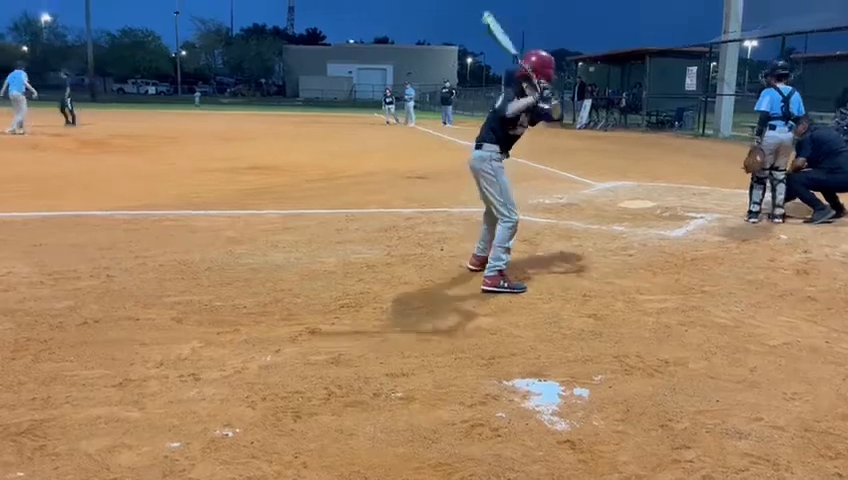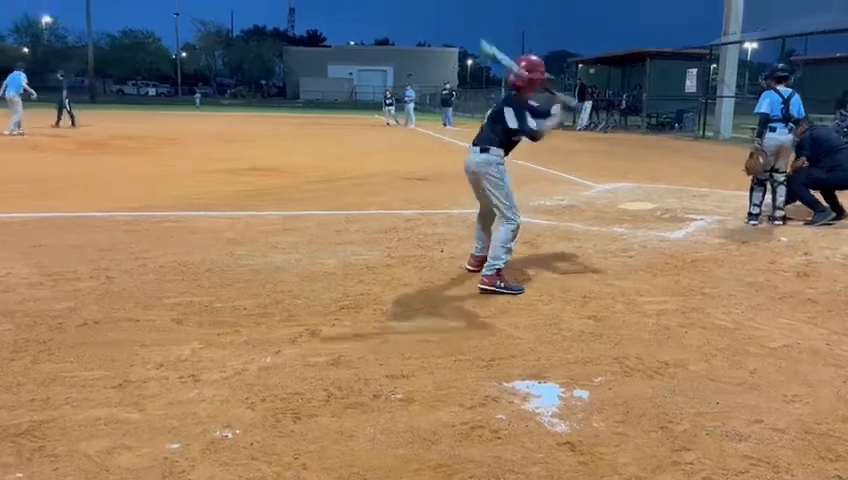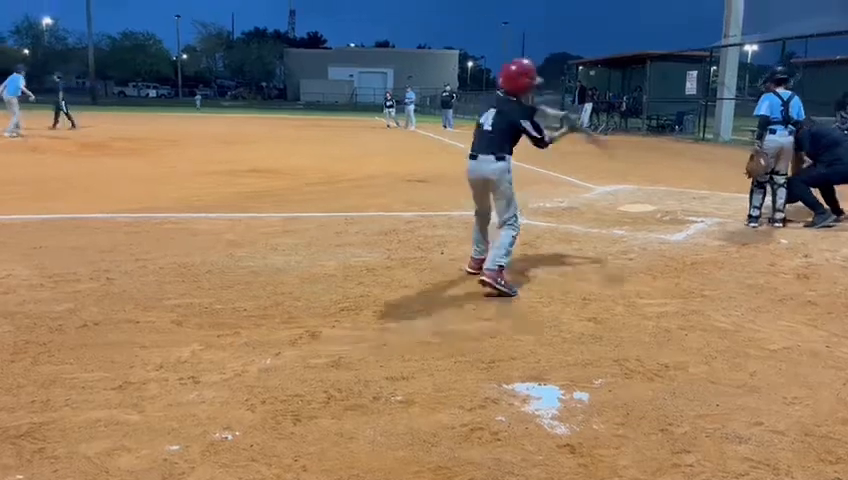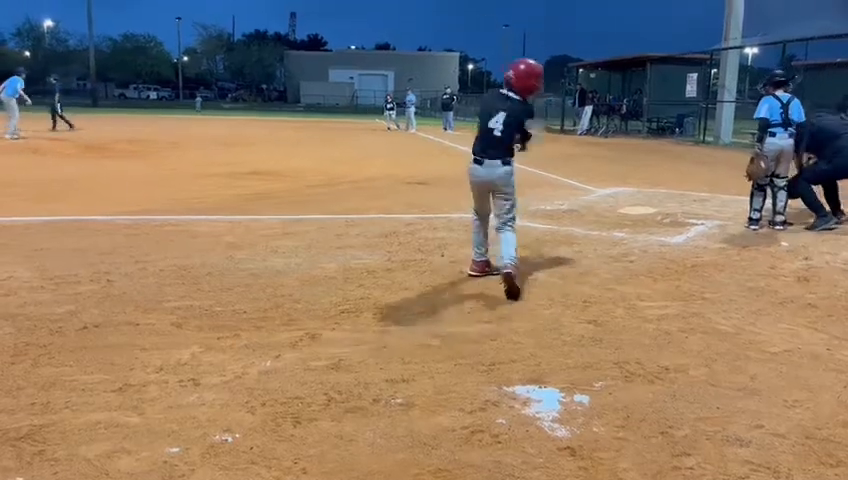
dt=0.1s
person 1, frame 1
left shoulder: (532, 103)
right shoulder: (512, 92)
right elbow: (502, 113)
left wrist: (547, 98)
right wrist: (532, 98)
left hip: (489, 156)
right hip: (488, 156)
left knee: (495, 209)
right knee: (509, 216)
left ankle: (480, 258)
right ankle: (493, 276)
person 1, frame 2
left shoulder: (526, 104)
right shoulder: (512, 103)
left elbow: (546, 115)
right elbow: (533, 133)
left wrist: (559, 108)
right wrist: (558, 117)
left hip: (474, 159)
right hip: (490, 161)
left knee: (487, 210)
right knee: (510, 219)
left ankle: (478, 257)
right ankle: (491, 276)
person 1, frame 3
left shoulder: (499, 99)
right shoulder: (518, 110)
right elbow: (543, 142)
left wrist: (557, 115)
right wrist: (564, 131)
left hip: (474, 165)
right hip: (497, 166)
left knee: (482, 213)
right knee: (509, 223)
left ankle: (478, 260)
right ankle: (493, 271)
person 1, frame 4
left shoulder: (492, 97)
right shoulder: (526, 109)
left hip: (478, 167)
right hip: (503, 170)
left knee: (480, 214)
right knee: (506, 224)
left ankle: (479, 262)
right ankle: (508, 265)
person 2, frame 1
left shoulder: (768, 92)
right shoulder: (795, 94)
left elbow: (764, 117)
right elbow: (799, 119)
left wrist: (757, 137)
left hip: (770, 134)
right hip: (787, 135)
left knee: (760, 174)
right knee: (780, 174)
left ankle: (754, 212)
right ankle: (778, 213)
person 2, frame 2
left shoulder: (768, 94)
right shoulder: (795, 96)
left elbow: (764, 118)
right elbow: (799, 121)
left wrist: (758, 140)
left hip: (770, 136)
right hip: (788, 137)
left knee: (760, 176)
right knee: (780, 177)
left ankle: (754, 214)
right ankle: (778, 215)
person 2, frame 3
left shoulder: (768, 97)
right shoulder: (795, 99)
left elbow: (763, 121)
right elbow: (799, 124)
left wrist: (758, 142)
right wrist: (792, 140)
left hip: (770, 139)
right hip: (788, 140)
left knee: (760, 178)
right knee: (781, 179)
left ankle: (754, 216)
right ankle: (778, 217)
person 2, frame 4
left shoulder: (767, 100)
right shoulder: (795, 101)
left elbow: (763, 123)
left wrist: (758, 144)
right wrist: (795, 148)
left hip: (770, 141)
right hip: (788, 142)
left knee: (760, 181)
right knee: (781, 182)
left ankle: (754, 219)
right ankle: (779, 220)
person 3, frame 1
left shoulder: (806, 138)
right shoulder: (826, 130)
left elbow: (799, 163)
left wrist: (790, 172)
left knee: (791, 179)
right knee: (817, 173)
left ankle: (821, 210)
right ankle: (837, 207)
person 3, frame 2
left shoulder: (806, 137)
right shoulder: (825, 131)
left elbow: (798, 164)
left wrist: (792, 176)
left knee: (793, 181)
right knee: (819, 173)
left ankle: (821, 212)
right ankle: (837, 210)
person 3, frame 3
left shoulder: (804, 133)
right shoulder: (823, 128)
left elbow: (798, 158)
left wrist: (795, 174)
left knee: (794, 182)
right knee: (819, 173)
left ankle: (822, 214)
right ankle: (836, 212)
person 3, frame 4
left shoulder: (805, 125)
right shoulder: (826, 118)
left elbow: (798, 154)
left wrist: (801, 172)
left knee: (800, 181)
right knee: (827, 174)
left ankle: (823, 217)
right ankle: (837, 213)
